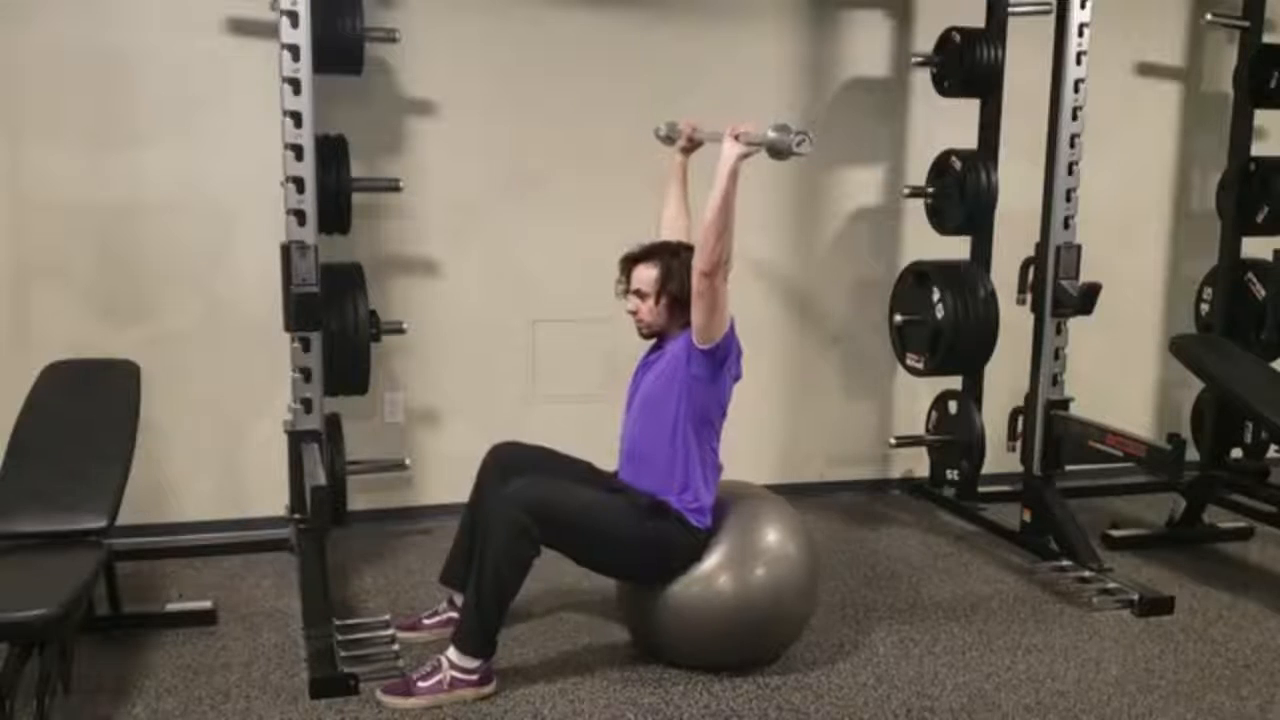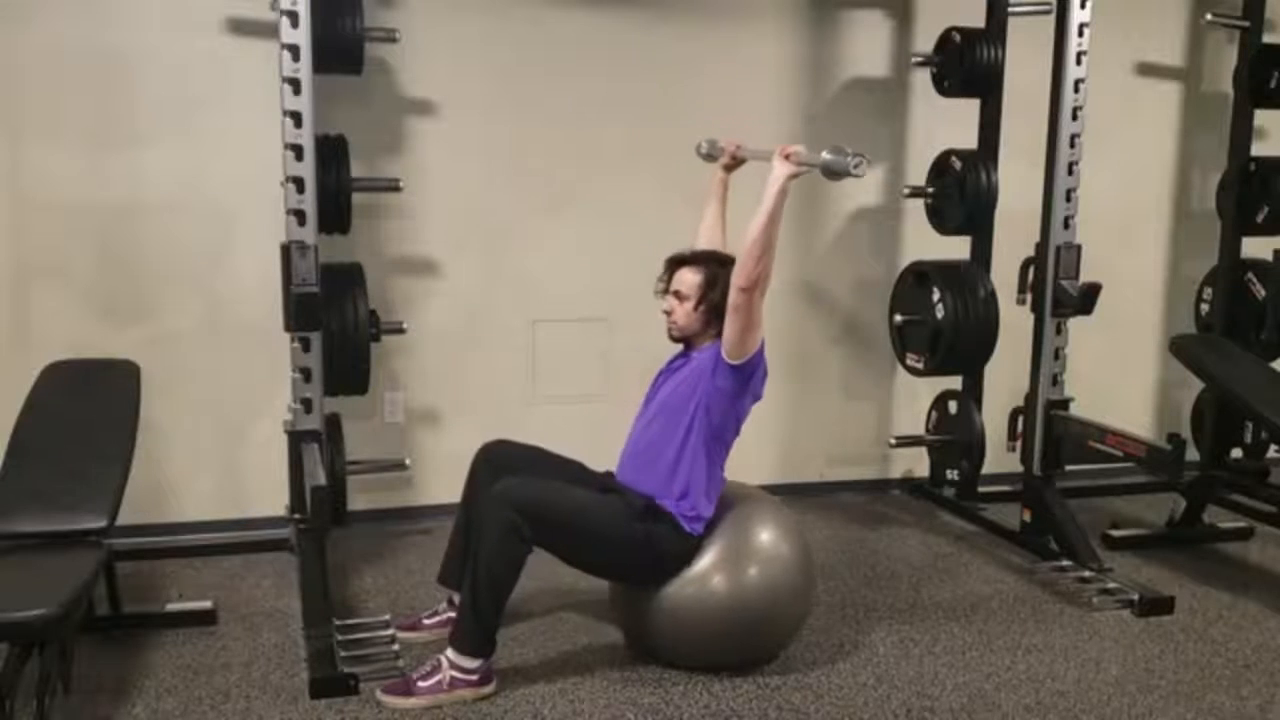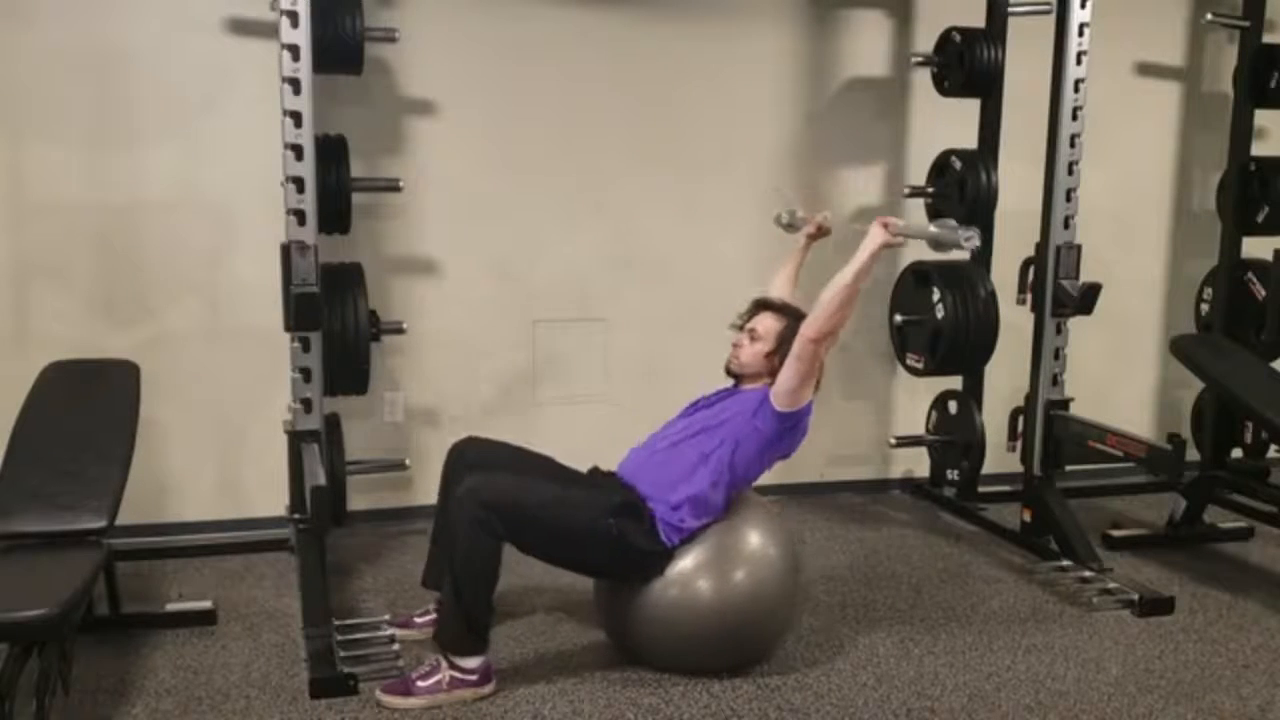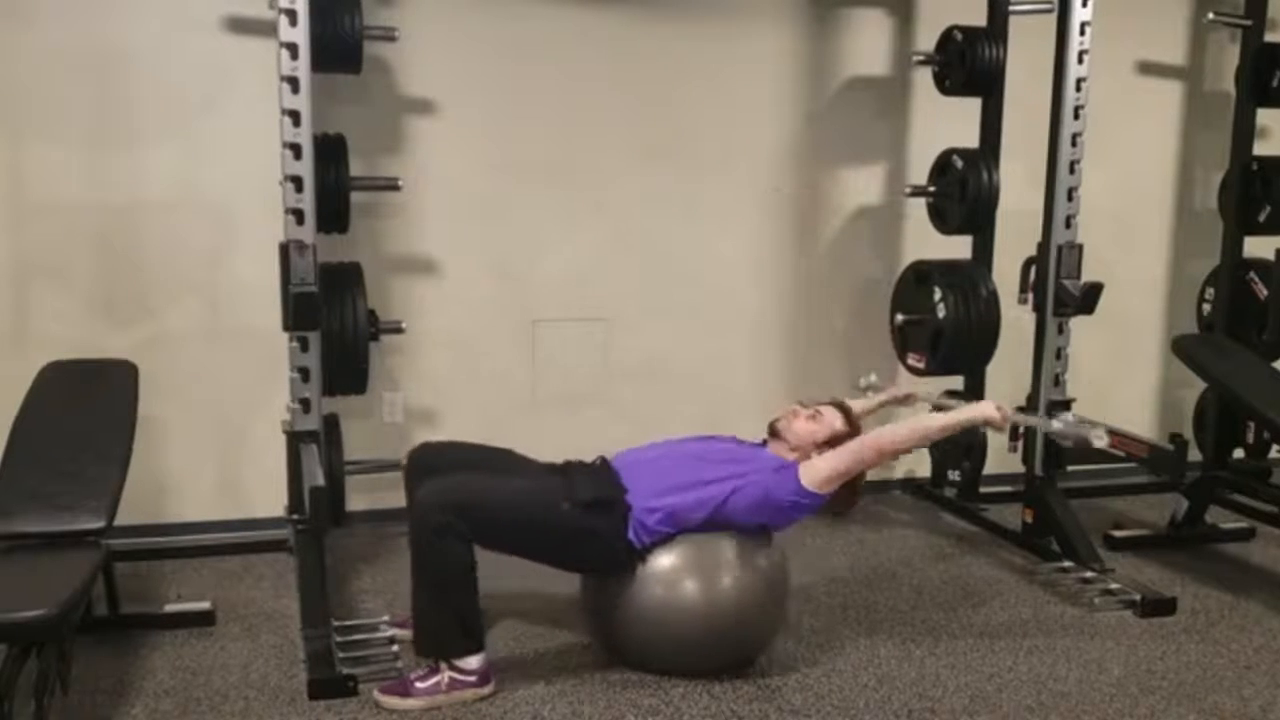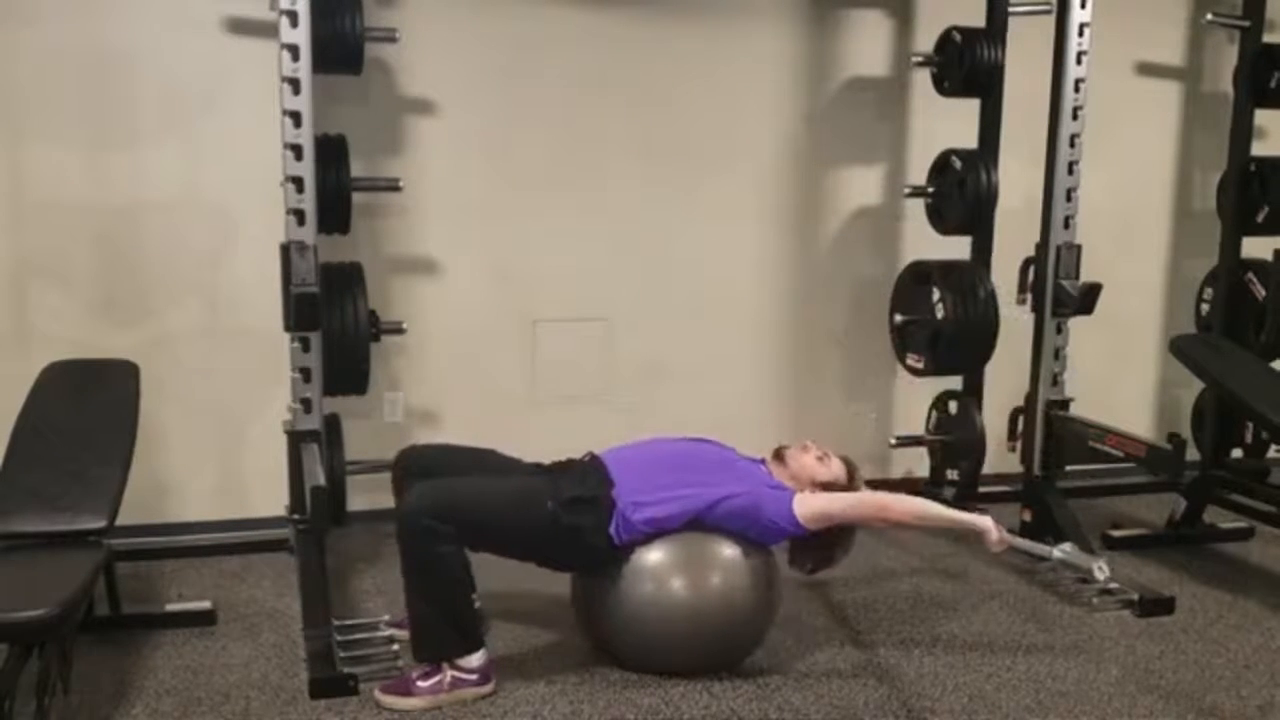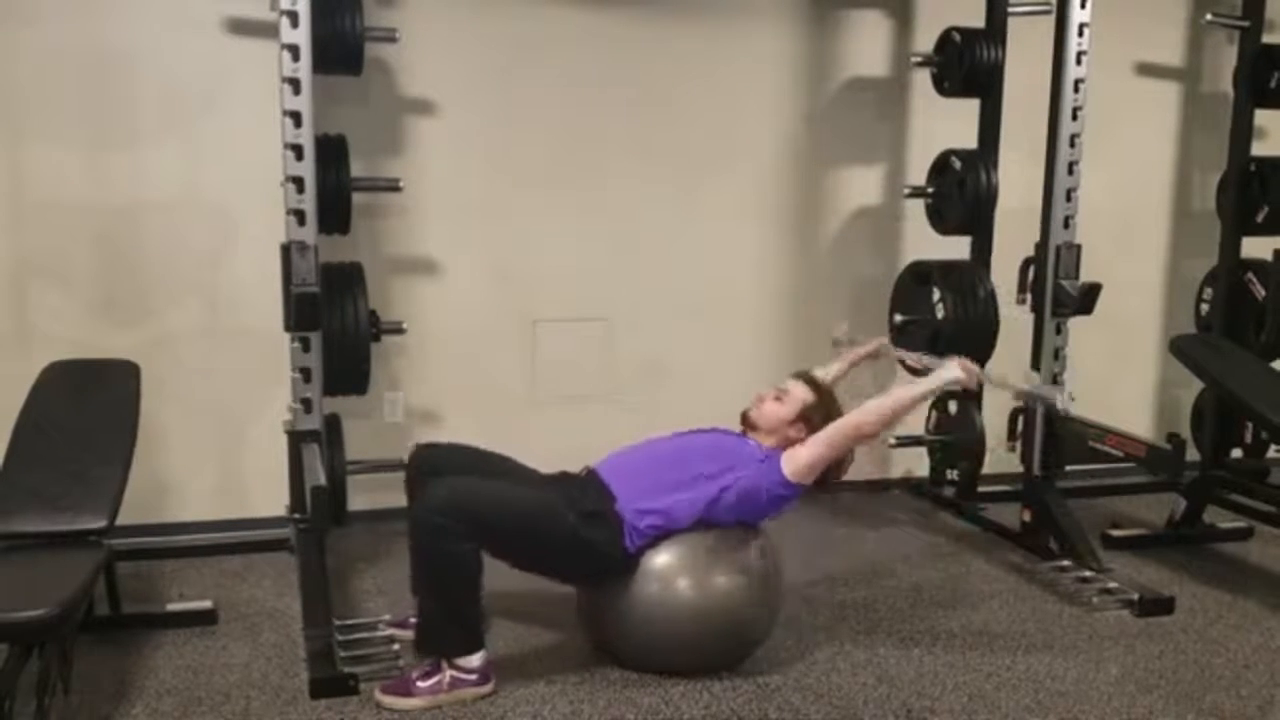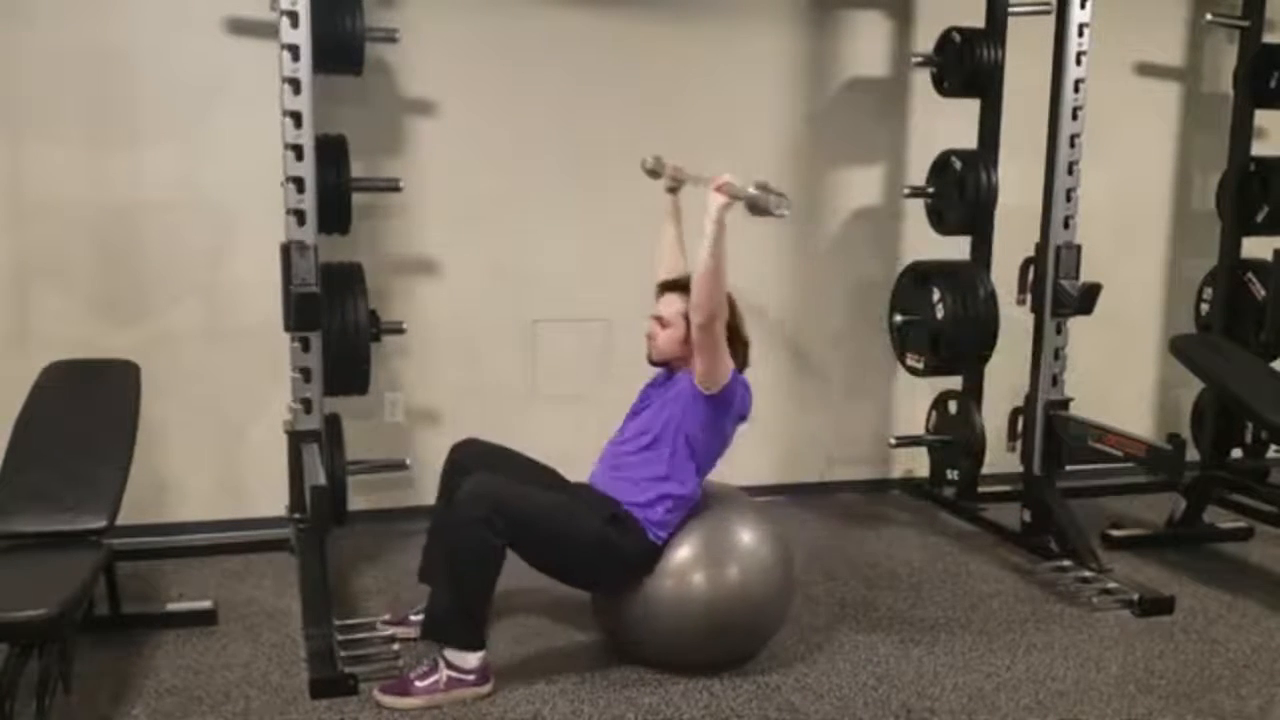
dt=0.7s
person 1, frame 1
left shoulder: (705, 351)
right shoulder: (668, 342)
left elbow: (707, 266)
right elbow: (672, 243)
left wrist: (728, 165)
right wrist: (681, 159)
left hip: (666, 530)
right hip: (632, 497)
left knee: (521, 502)
right knee: (506, 462)
left ankle: (467, 666)
right ankle: (460, 603)
person 1, frame 2
left shoulder: (731, 364)
right shoulder: (694, 351)
left elbow: (746, 280)
right elbow: (707, 255)
left wrist: (777, 185)
right wrist: (721, 176)
left hip: (658, 533)
right hip: (624, 499)
left knee: (509, 499)
right knee: (497, 459)
left ankle: (468, 664)
right ankle: (460, 603)
person 1, frame 3
left shoulder: (775, 415)
right shoulder: (736, 396)
left elbow: (815, 334)
right elbow: (773, 312)
left wrist: (868, 250)
right wrist: (803, 244)
left hip: (634, 530)
right hip: (609, 494)
left knee: (476, 498)
right knee: (469, 456)
left ankle: (465, 665)
right ankle: (450, 601)
person 1, frame 4
left shoulder: (791, 486)
right shoulder: (762, 455)
left elbow: (877, 446)
right elbow: (829, 411)
left wrist: (972, 413)
right wrist: (888, 396)
left hip: (605, 523)
right hip: (591, 483)
left knee: (438, 503)
right knee: (429, 462)
left ankle: (461, 664)
right ankle: (443, 613)
person 1, frame 5
left shoulder: (778, 509)
right shoulder: (756, 475)
left elbow: (876, 507)
left wrist: (973, 521)
left hip: (584, 517)
right hip: (576, 480)
left knee: (423, 508)
right knee: (417, 465)
left ankle: (460, 663)
right ankle: (448, 609)
person 1, frame 6
left shoulder: (771, 476)
right shoulder: (743, 445)
left elbow: (854, 426)
right elbow: (804, 389)
left wrist: (938, 380)
right wrist: (856, 356)
left hip: (594, 532)
right hip: (579, 492)
left knee: (443, 505)
right knee: (431, 463)
left ankle: (461, 663)
right ankle: (445, 605)
person 1, frame 7
left shoulder: (717, 390)
right shoulder: (673, 375)
left elbow: (709, 316)
right elbow: (673, 282)
left wrist: (717, 220)
right wrist: (672, 201)
left hip: (623, 540)
right hip: (594, 506)
left knee: (480, 497)
right knee: (472, 459)
left ankle: (462, 664)
right ankle: (443, 607)
